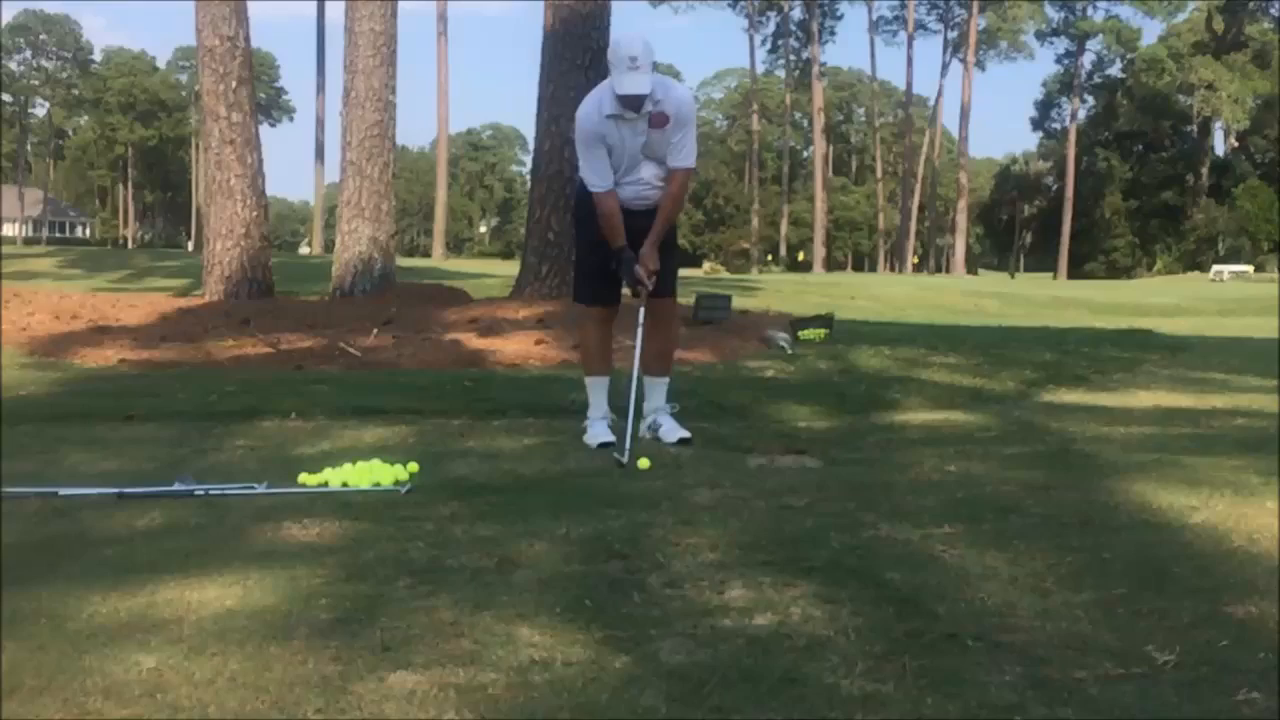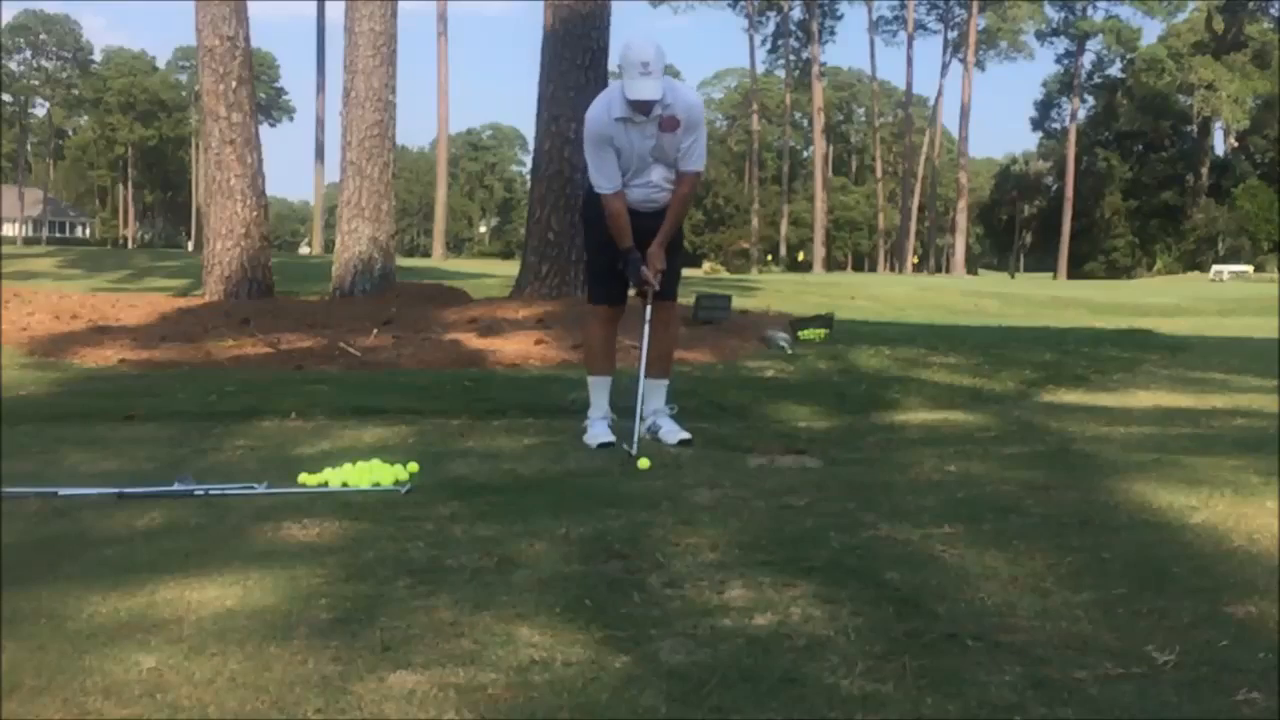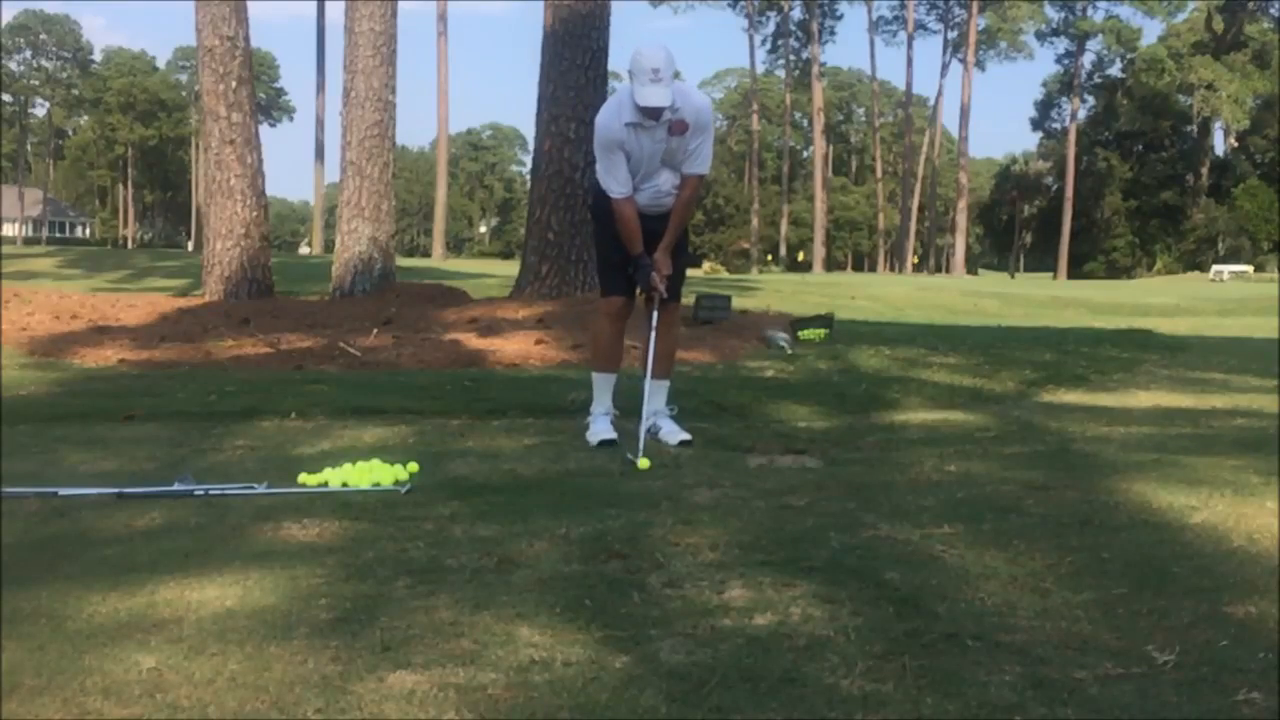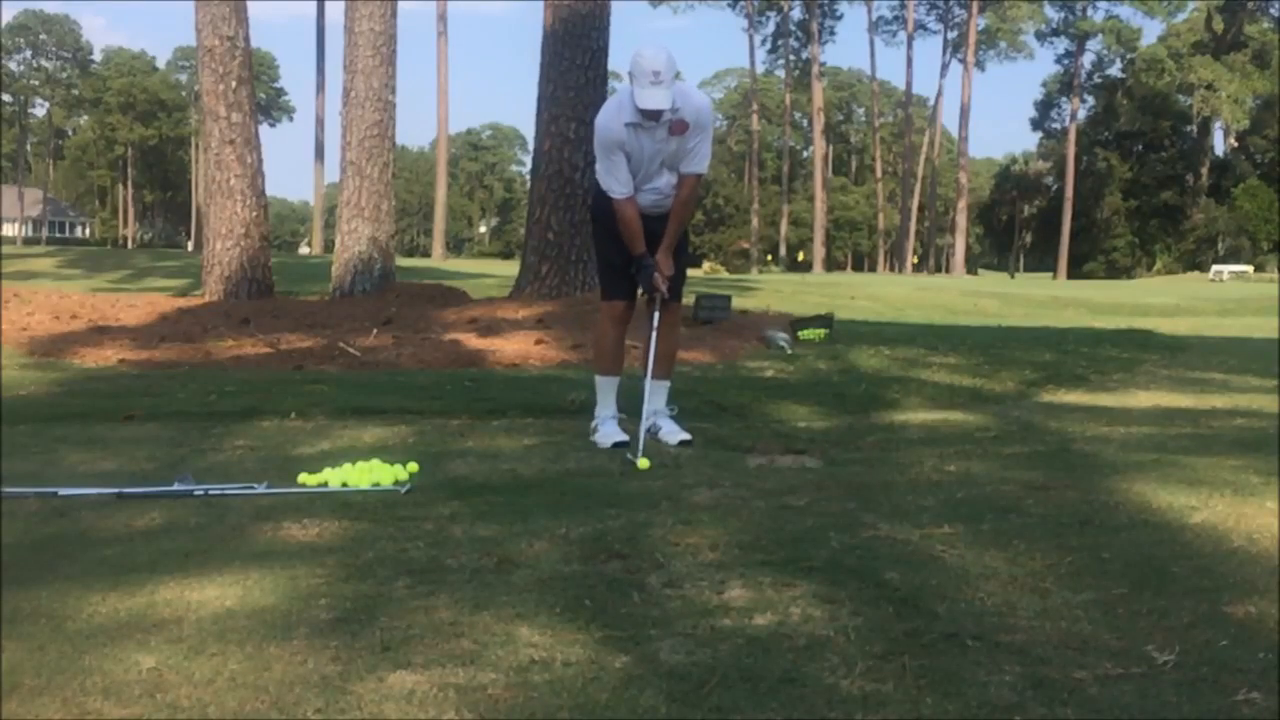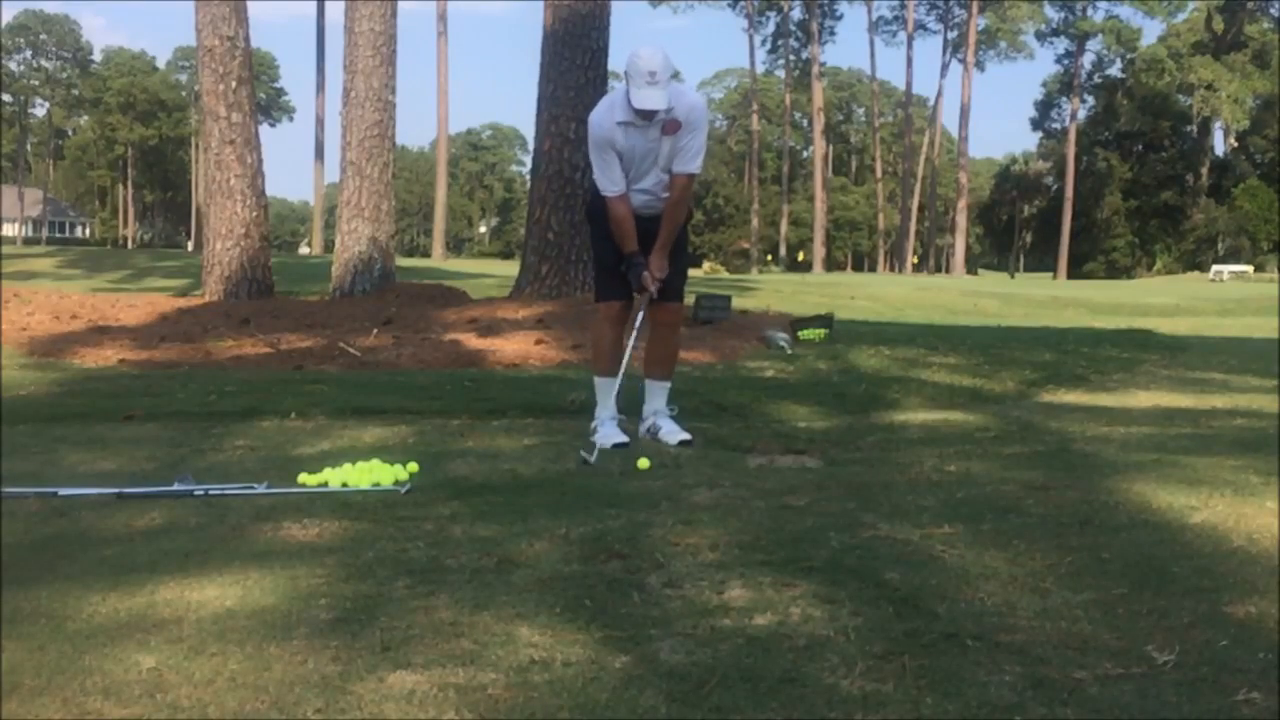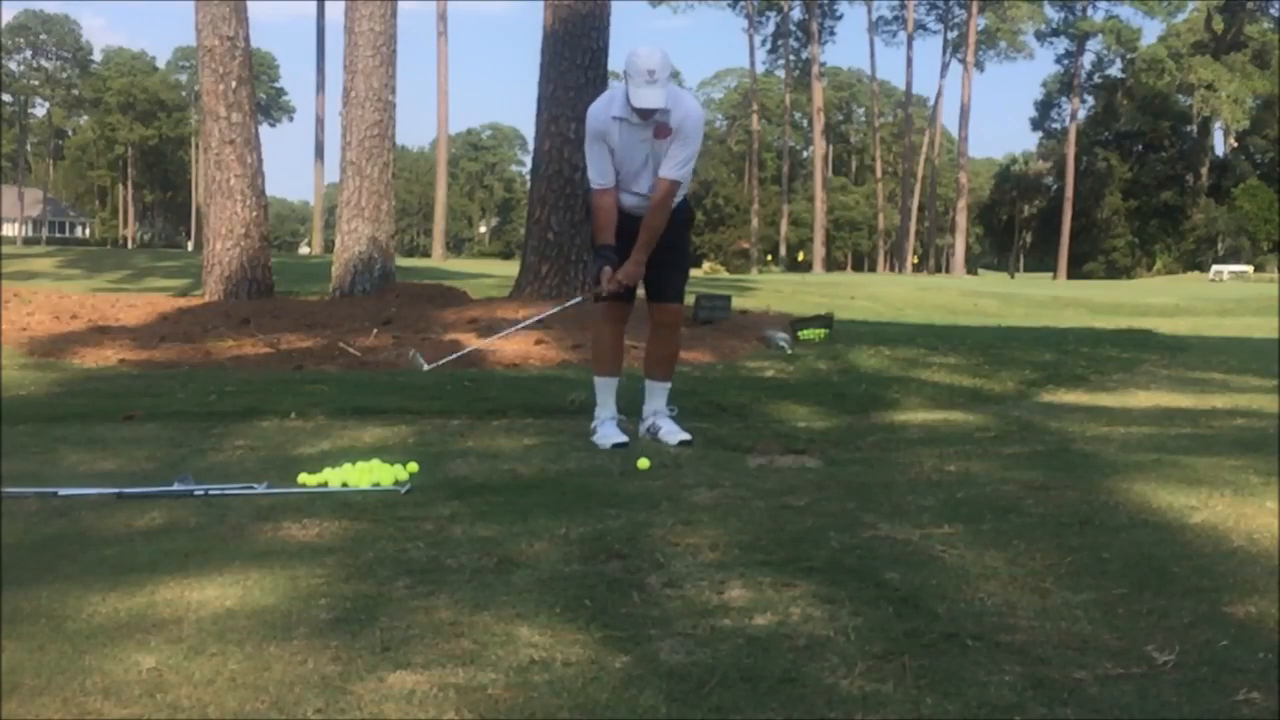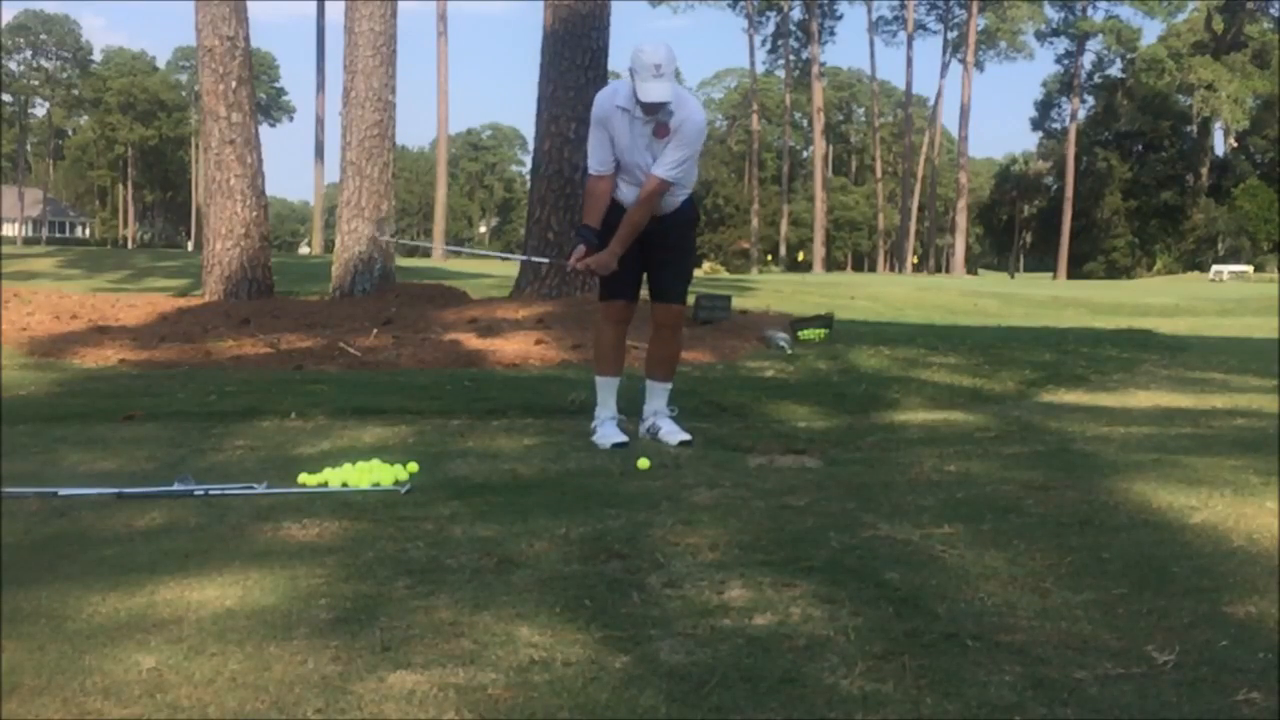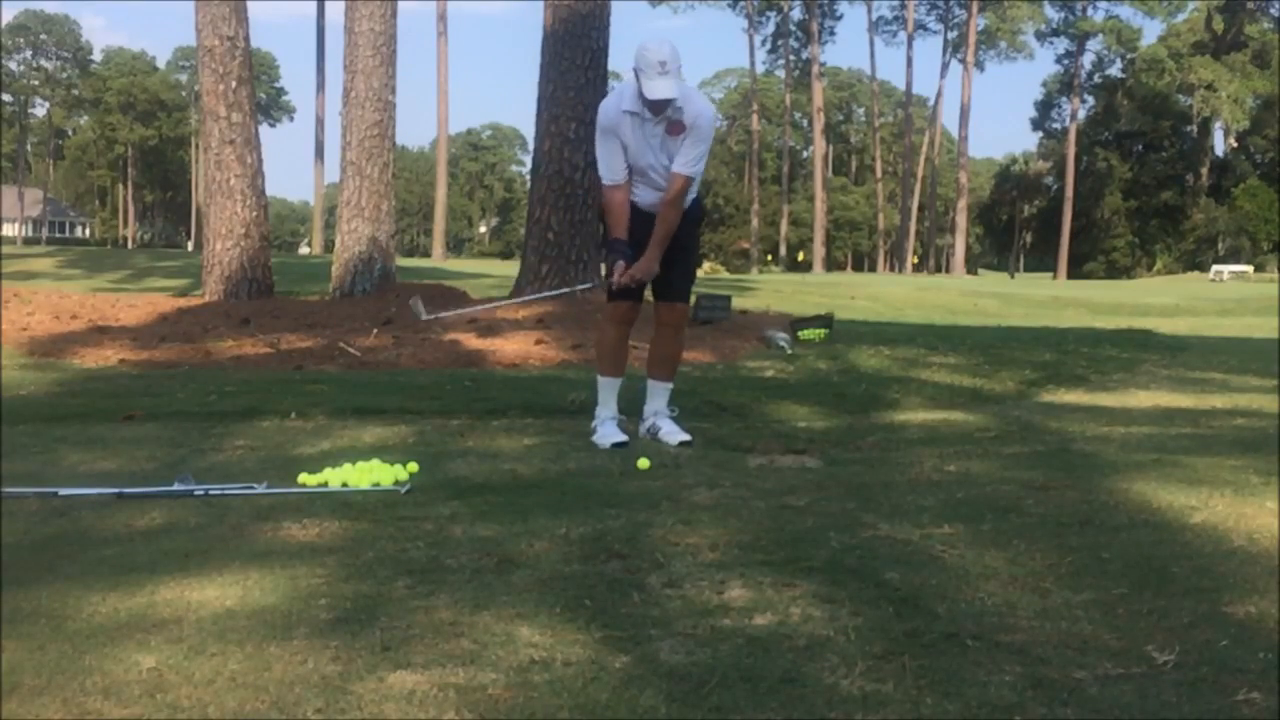
dt=0.2s
person 1, frame 1
left shoulder: (678, 100)
right shoulder: (590, 114)
left elbow: (679, 177)
right elbow: (602, 193)
left wrist: (652, 245)
right wrist: (622, 256)
left hip: (657, 211)
right hip: (601, 211)
left knee: (663, 308)
right knee: (598, 311)
left ankle: (656, 412)
right ankle: (597, 415)
person 1, frame 2
left shoulder: (688, 105)
right shoulder: (600, 116)
left elbow: (688, 181)
right elbow: (611, 194)
left wrist: (660, 246)
right wrist: (630, 257)
left hip: (664, 212)
right hip: (610, 212)
left knee: (664, 310)
right knee: (604, 310)
left ankle: (655, 412)
right ankle: (598, 415)
person 1, frame 3
left shoulder: (698, 108)
right shoulder: (610, 121)
left elbow: (691, 185)
right elbow: (622, 199)
left wrist: (665, 251)
right wrist: (640, 262)
left hip: (670, 214)
right hip: (617, 212)
left knee: (667, 310)
right knee: (614, 305)
left ankle: (656, 413)
right ankle: (600, 412)
person 1, frame 4
left shoulder: (697, 107)
right shoulder: (610, 121)
left elbow: (689, 185)
right elbow: (623, 200)
left wrist: (666, 252)
right wrist: (643, 263)
left hip: (671, 213)
right hip: (616, 213)
left knee: (669, 311)
right knee: (616, 308)
left ankle: (656, 413)
right ankle: (605, 415)
person 1, frame 5
left shoulder: (691, 107)
right shoulder: (603, 120)
left elbow: (681, 186)
right elbow: (615, 197)
left wrist: (660, 254)
right wrist: (634, 262)
left hip: (667, 215)
right hip: (614, 215)
left knee: (669, 313)
right knee: (612, 309)
left ankle: (655, 413)
right ankle: (605, 416)
person 1, frame 6
left shoulder: (688, 113)
right shoulder: (601, 113)
left elbow: (664, 193)
right elbow: (603, 189)
left wrist: (637, 261)
right wrist: (605, 255)
left hip: (669, 217)
right hip: (618, 216)
left knee: (669, 314)
right knee: (612, 309)
left ankle: (656, 414)
right ankle: (605, 416)
person 1, frame 7
left shoulder: (690, 116)
right shoulder: (606, 104)
left elbow: (653, 191)
right elbow: (600, 177)
left wrist: (613, 252)
right wrist: (587, 236)
left hip: (673, 217)
right hip: (619, 211)
left knee: (670, 315)
right knee: (615, 310)
left ankle: (656, 414)
right ankle: (605, 416)
person 1, frame 8
left shoulder: (699, 112)
right shoulder: (613, 110)
left elbow: (677, 189)
right elbow: (614, 187)
left wrist: (650, 257)
right wrist: (617, 247)
left hip: (680, 216)
right hip: (629, 214)
left knee: (673, 312)
right knee: (622, 309)
left ankle: (656, 414)
right ankle: (605, 416)
